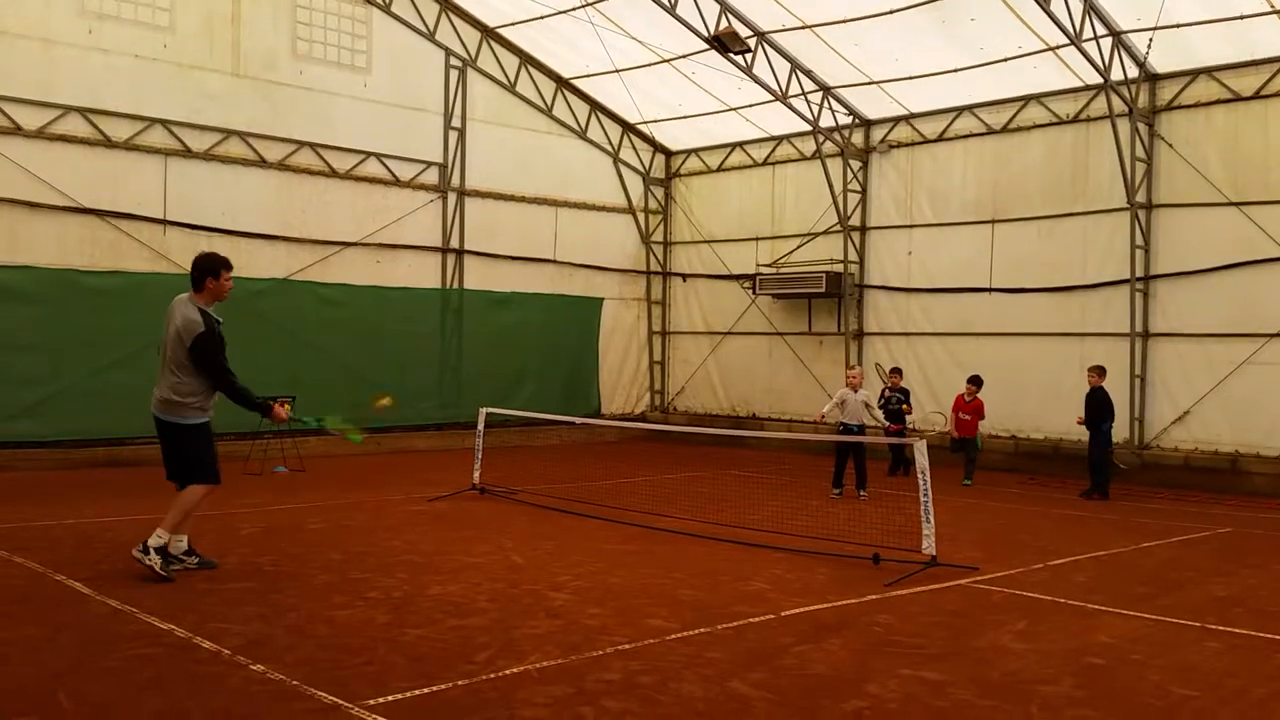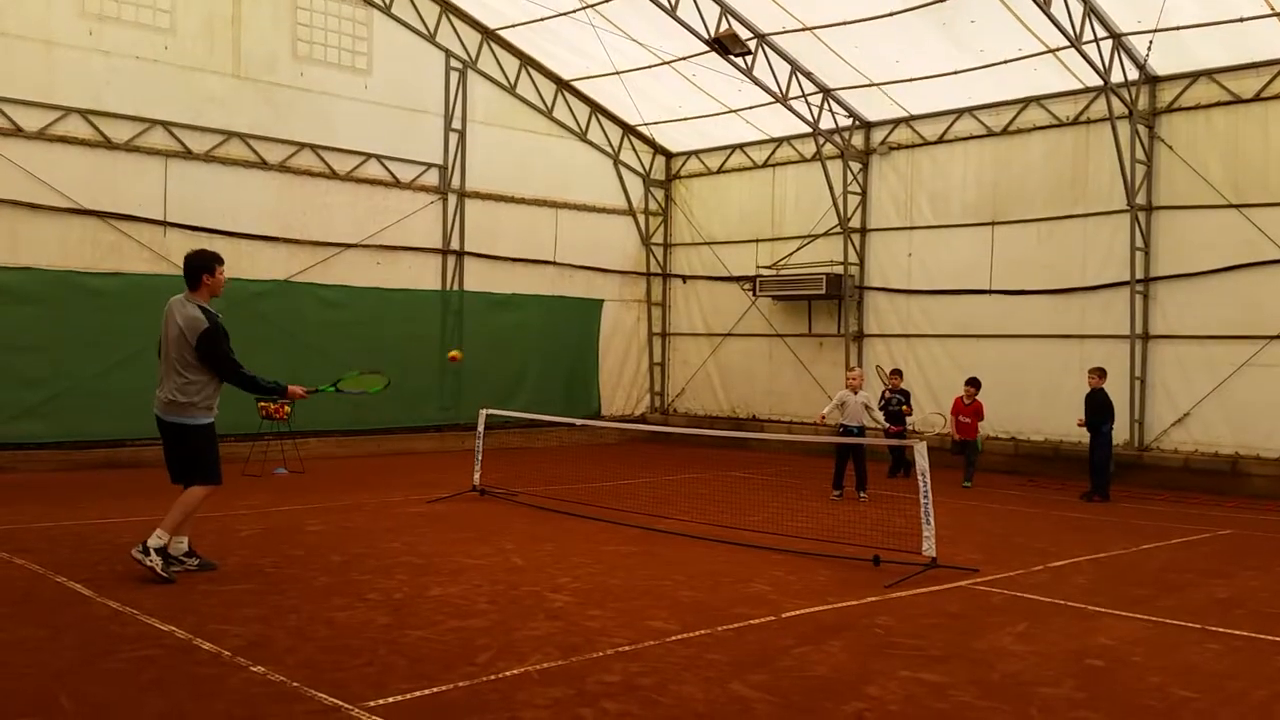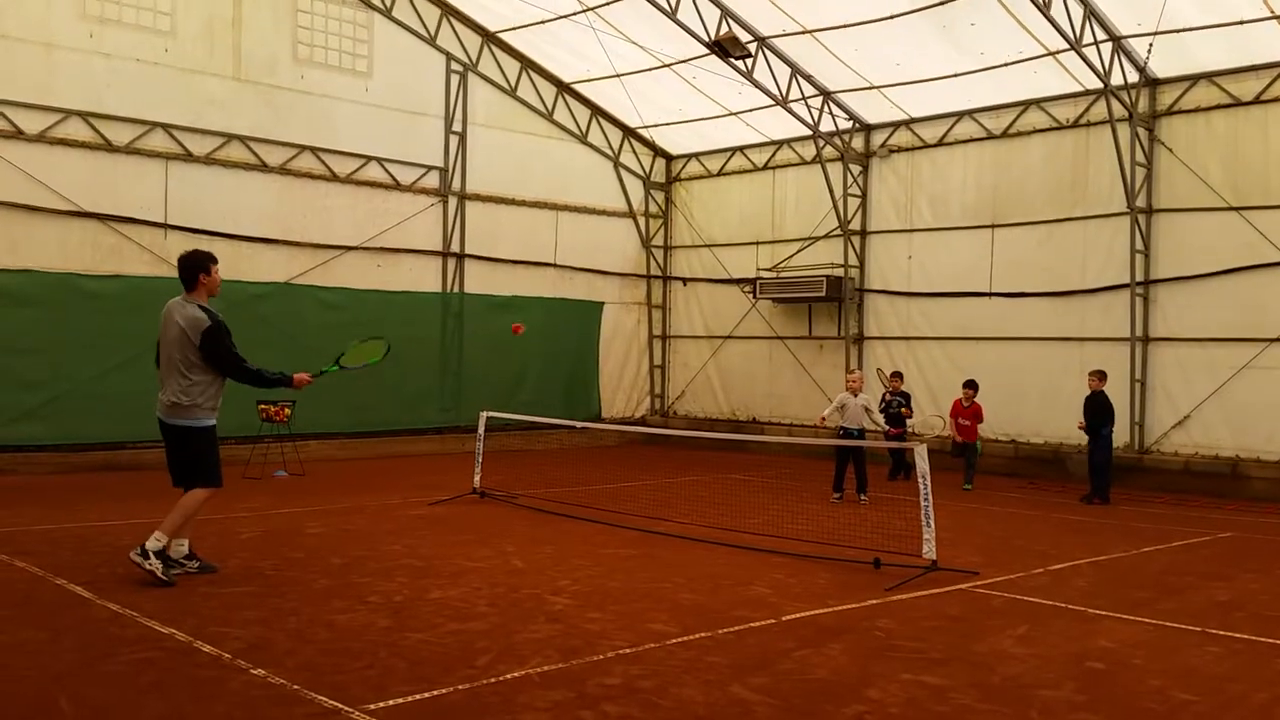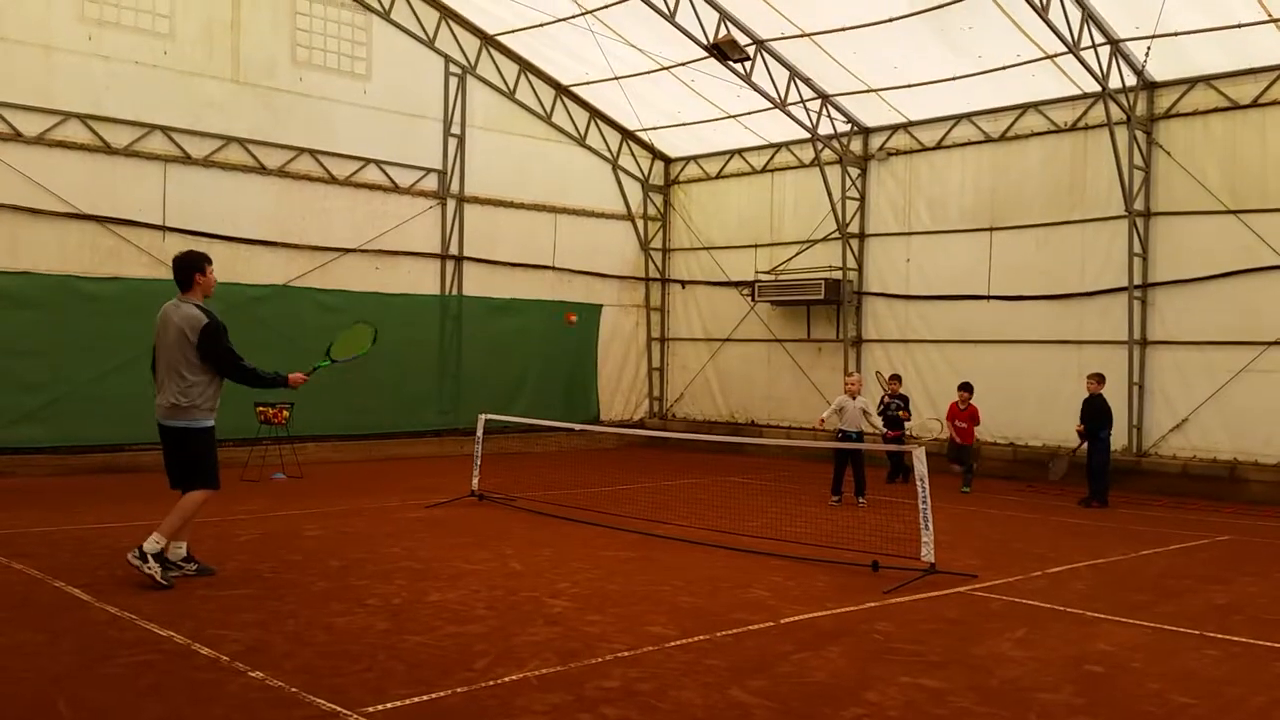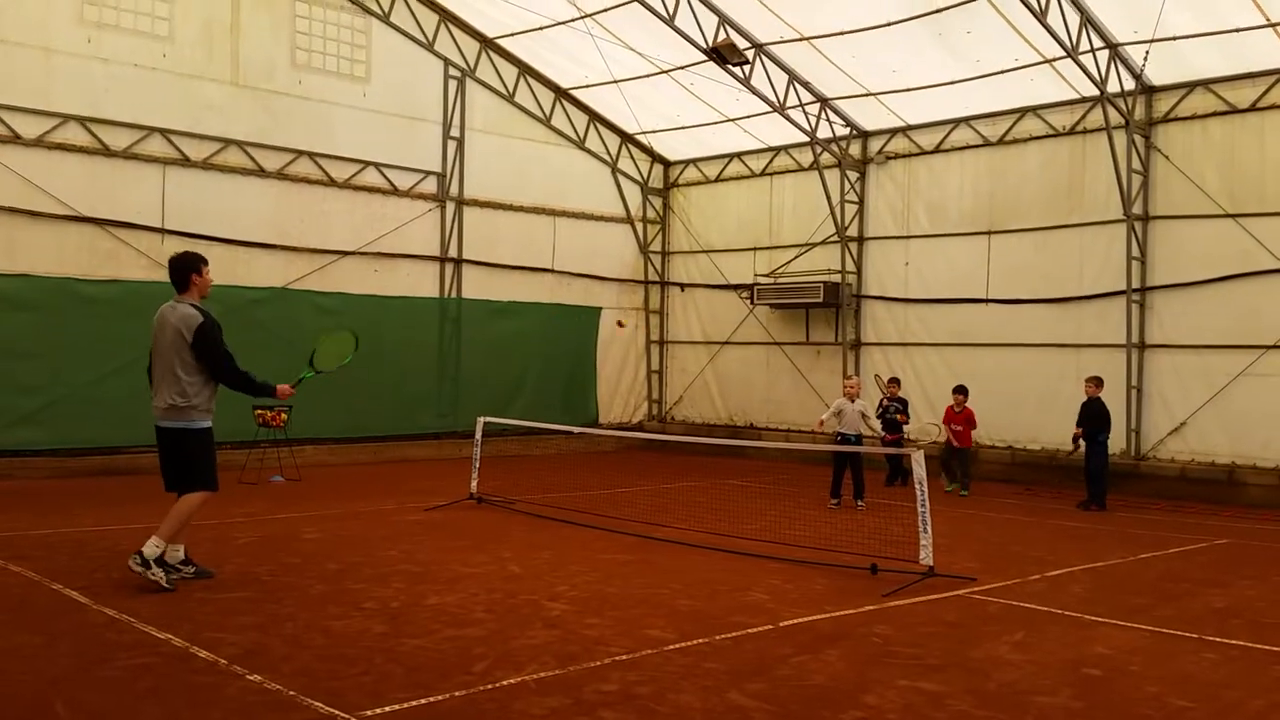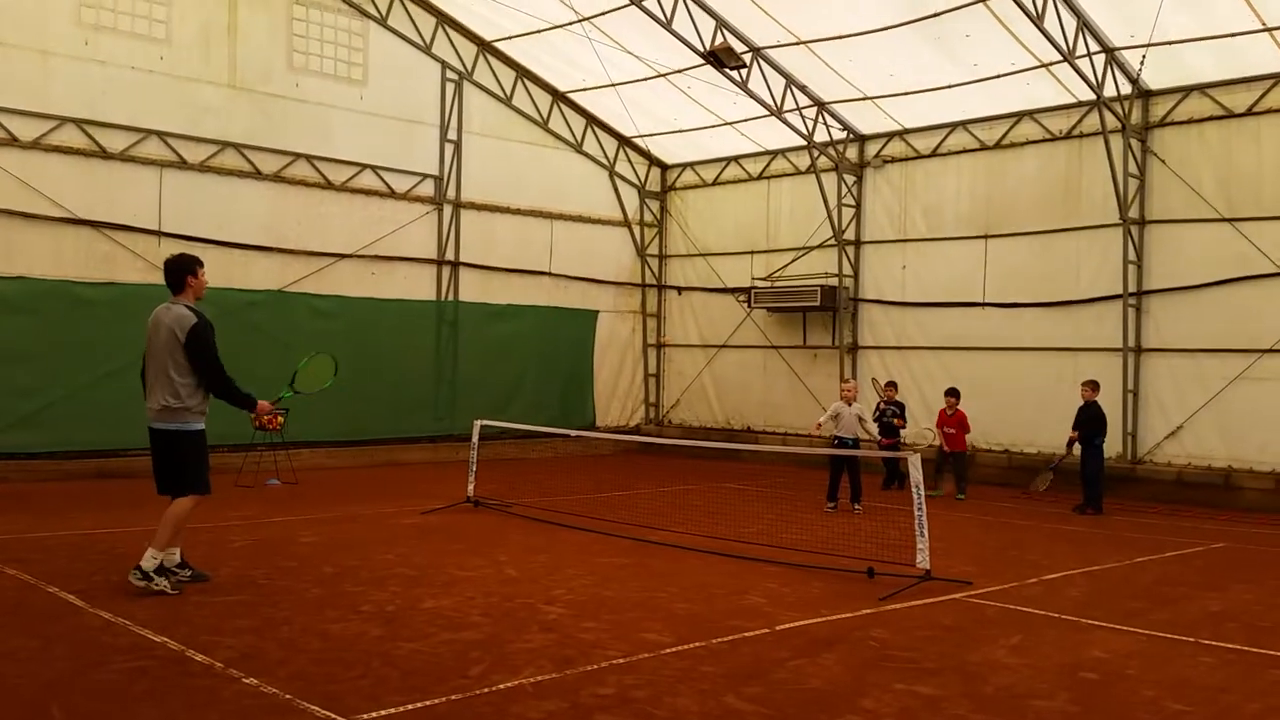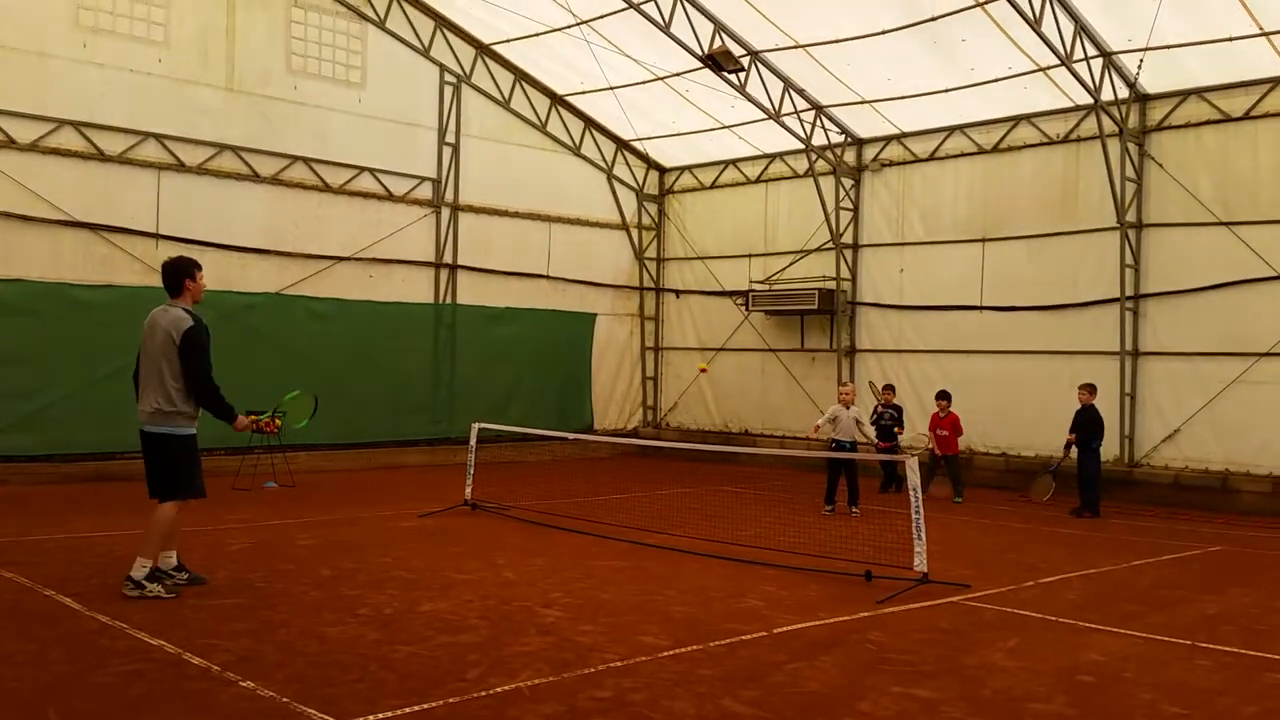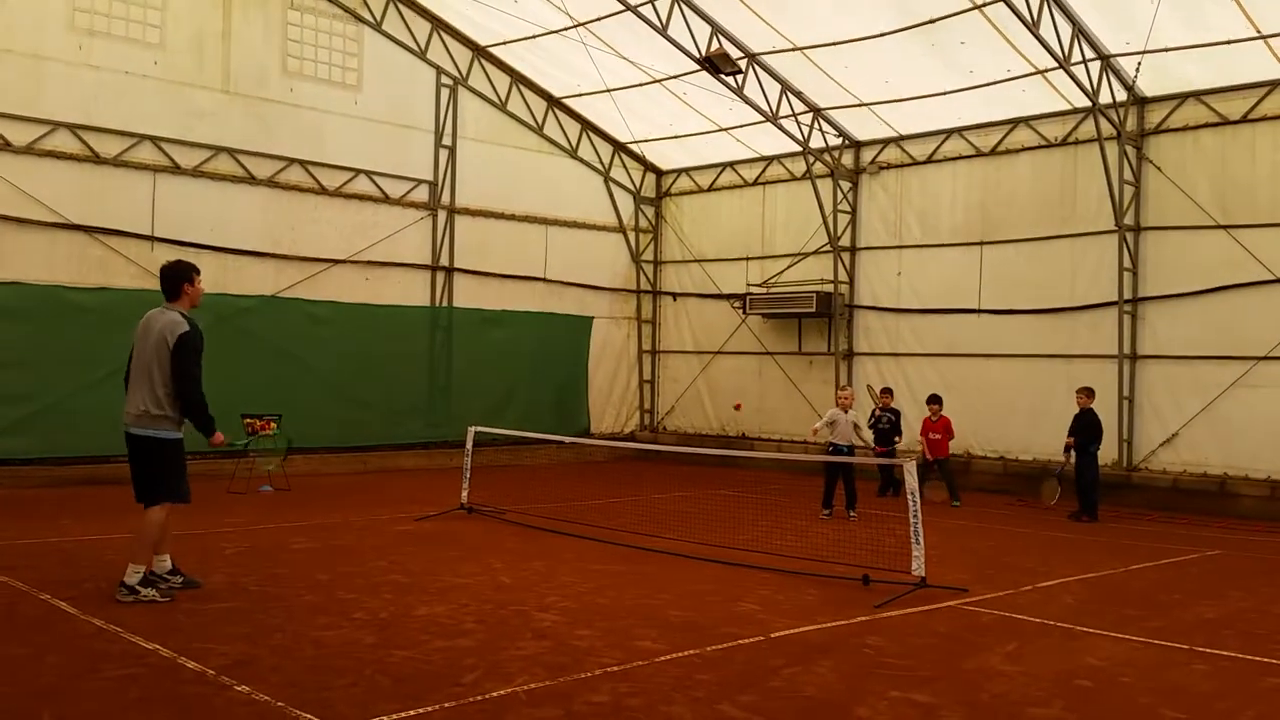
dt=0.1s
person 1, frame 1
left shoulder: (180, 304)
right shoulder: (204, 329)
right elbow: (225, 382)
right wrist: (268, 409)
left hip: (167, 408)
right hip: (186, 414)
left knee: (190, 481)
right knee: (202, 483)
left ankle: (178, 549)
right ankle: (152, 546)
person 1, frame 2
left shoulder: (174, 305)
right shoulder: (207, 325)
right elbow: (235, 374)
right wrist: (283, 390)
left hip: (170, 409)
right hip: (191, 414)
left knee: (194, 482)
right knee: (204, 484)
left ankle: (179, 550)
right ankle: (152, 546)
person 1, frame 3
left shoulder: (170, 309)
right shoulder: (208, 324)
right elbow: (240, 370)
right wrist: (288, 380)
left hip: (170, 413)
right hip: (194, 418)
left knee: (192, 486)
right knee: (203, 487)
left ankle: (179, 553)
right ankle: (150, 548)
person 1, frame 4
left shoulder: (166, 312)
right shoulder: (205, 323)
left elbow: (157, 364)
right elbow: (237, 369)
right wrist: (284, 380)
left hip: (169, 415)
right hip: (192, 419)
left knee: (191, 488)
right knee: (201, 489)
left ankle: (177, 556)
right ankle: (148, 550)
person 1, frame 5
left shoulder: (163, 314)
right shoulder: (201, 321)
left elbow: (153, 368)
right elbow: (228, 372)
right wrist: (271, 390)
left hip: (166, 418)
right hip: (190, 421)
left knee: (187, 490)
right knee: (199, 491)
left ankle: (175, 558)
right ankle: (148, 555)
person 1, frame 6
left shoulder: (158, 316)
right shoulder: (195, 323)
left elbow: (146, 371)
right elbow: (216, 378)
right wrist: (252, 404)
left hip: (159, 420)
right hip: (183, 422)
left knee: (180, 493)
right knee: (189, 494)
left ankle: (171, 562)
right ankle: (147, 566)
person 1, frame 7
left shoulder: (153, 318)
right shoulder: (191, 325)
left elbow: (139, 373)
right elbow: (202, 383)
right wrist: (231, 416)
left hip: (151, 423)
right hip: (174, 426)
left knee: (173, 497)
right knee: (173, 499)
left ankle: (169, 565)
right ankle: (139, 576)
person 1, frame 8
left shoulder: (149, 320)
right shoulder: (186, 330)
left elbow: (131, 375)
right elbow: (189, 390)
right wrist: (210, 430)
left hip: (136, 425)
right hip: (160, 429)
left knee: (159, 501)
right knee: (161, 503)
left ankle: (162, 569)
right ankle: (133, 581)
